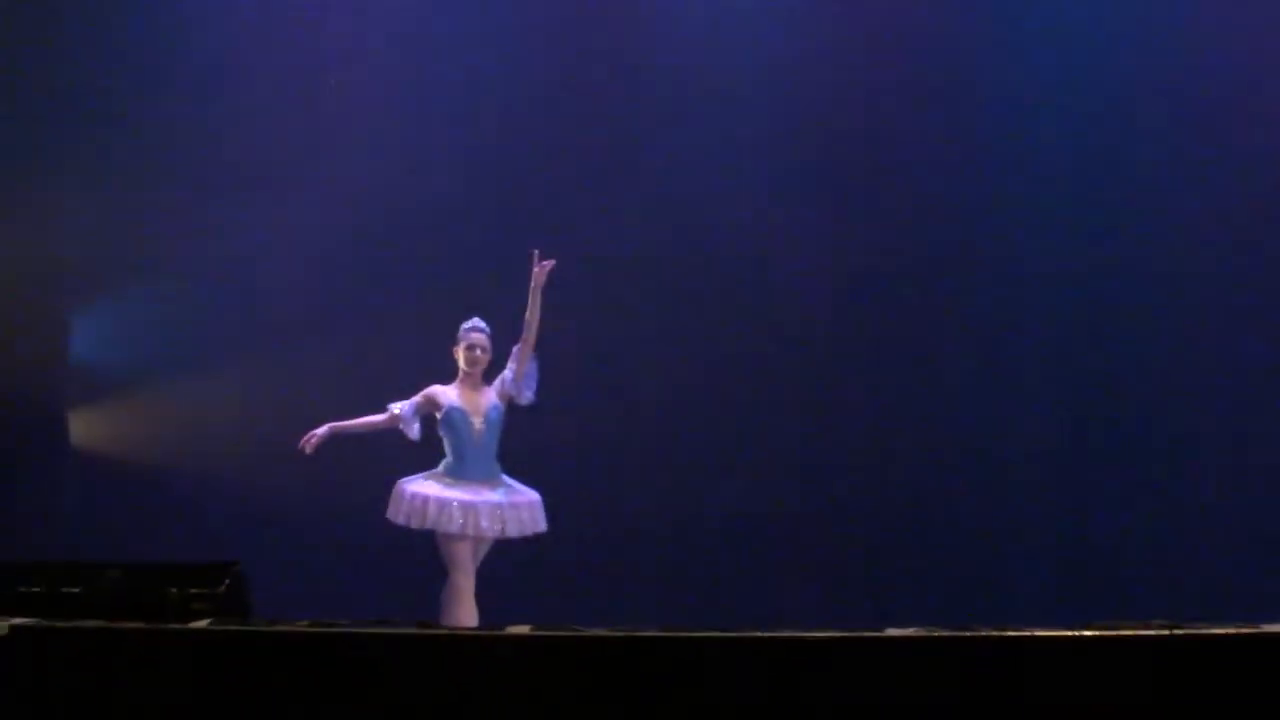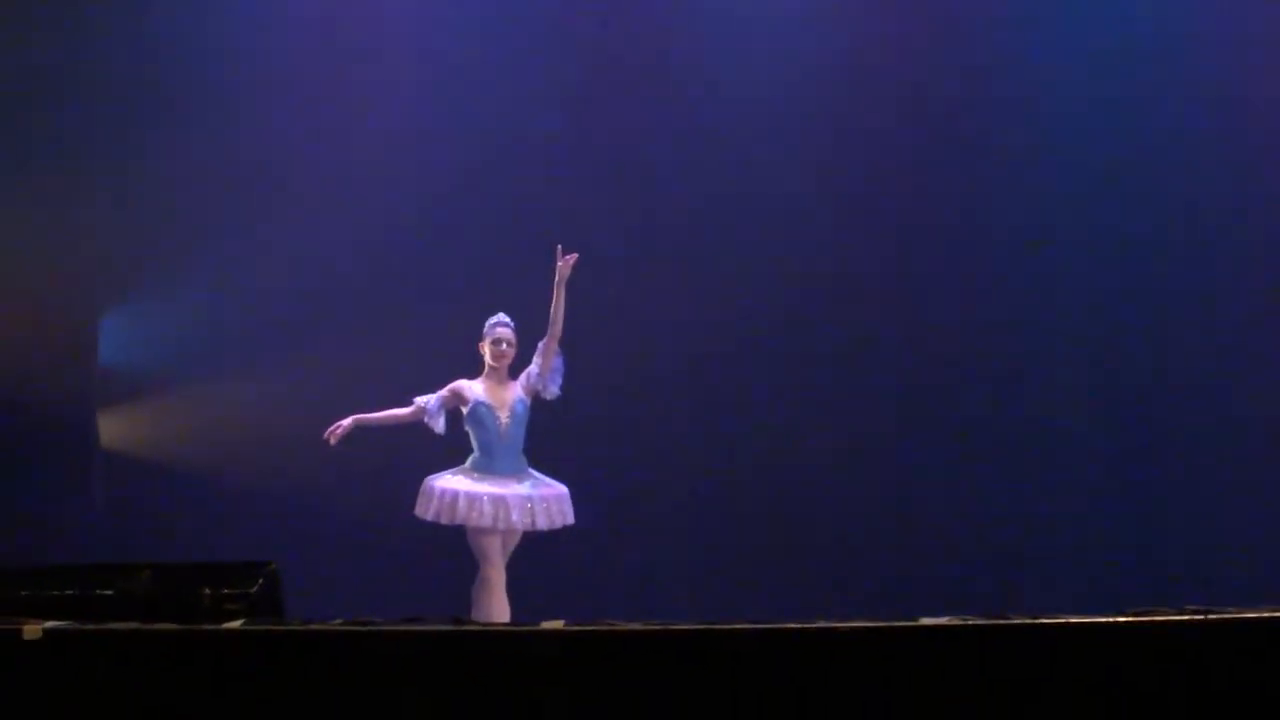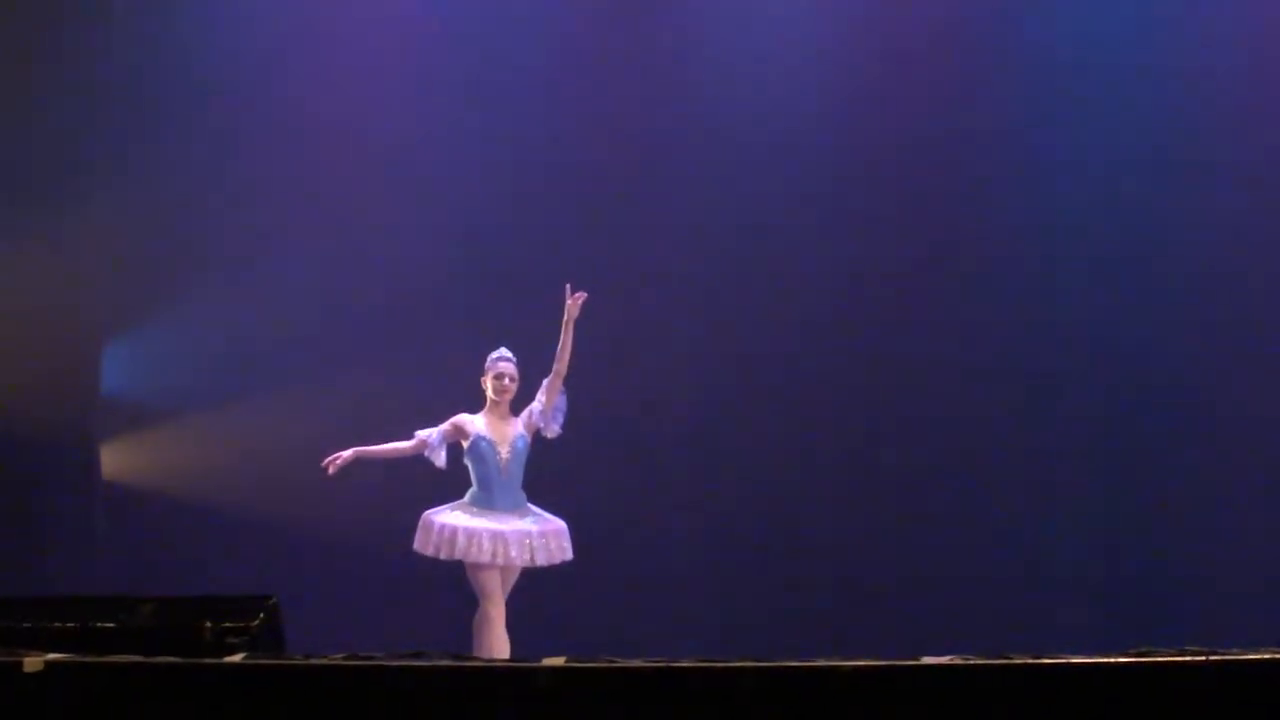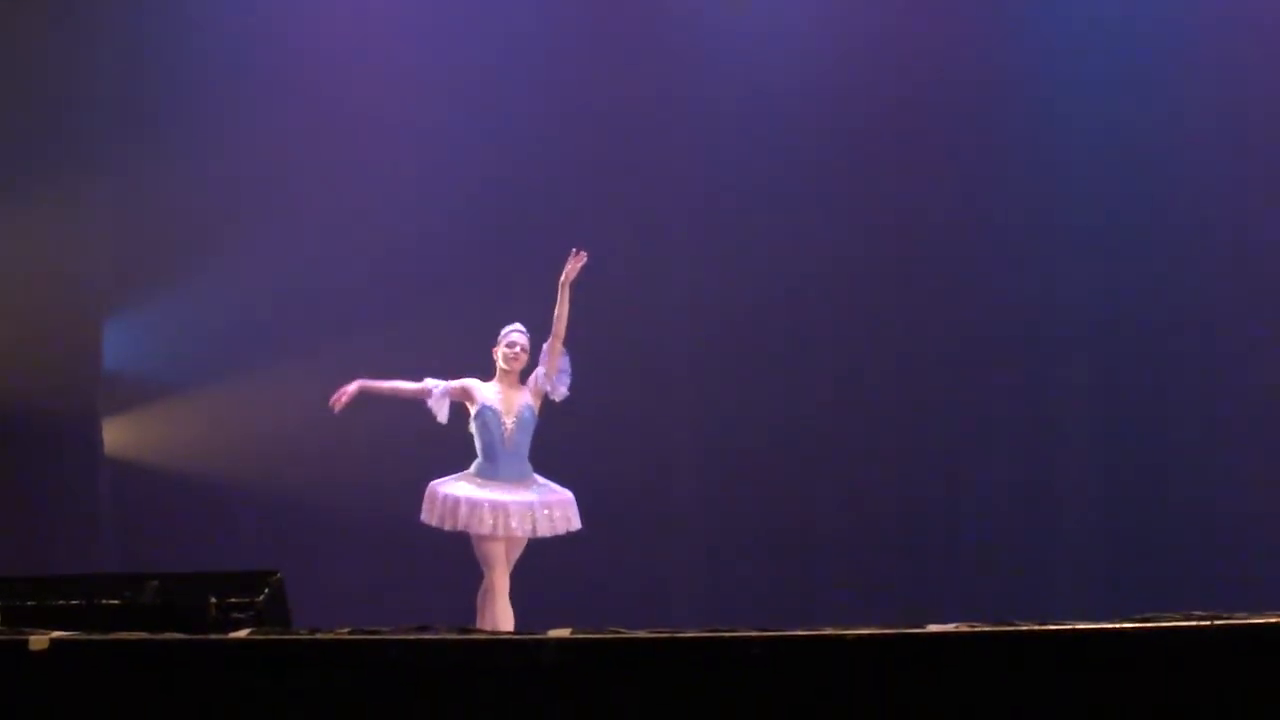
dt=1s
person 1, frame 1
left shoulder: (500, 392)
right shoulder: (438, 395)
left elbow: (527, 342)
right elbow: (386, 419)
left wrist: (536, 288)
right wrist: (331, 428)
left hip: (490, 493)
right hip: (451, 491)
left knee: (462, 576)
right knee: (462, 578)
person 1, frame 2
left shoulder: (525, 386)
right shoulder: (464, 389)
left elbow: (553, 337)
right elbow: (411, 412)
left wrist: (560, 283)
right wrist: (357, 420)
left hip: (518, 487)
right hip: (479, 486)
left knee: (492, 572)
right knee: (493, 572)
person 1, frame 3
left shoulder: (526, 423)
right shoulder: (465, 424)
left elbow: (558, 375)
right elbow: (410, 445)
left wrist: (568, 322)
right wrist: (356, 452)
left hip: (516, 522)
right hip: (478, 521)
left knee: (491, 608)
right knee: (493, 609)
left ankle: (483, 663)
person 1, frame 4
left shoulder: (534, 391)
right shoulder: (473, 389)
left elbow: (557, 338)
right elbow: (416, 390)
left wrist: (565, 285)
right wrist: (362, 384)
left hip: (523, 494)
right hip: (484, 493)
left knee: (496, 579)
right knee: (497, 581)
